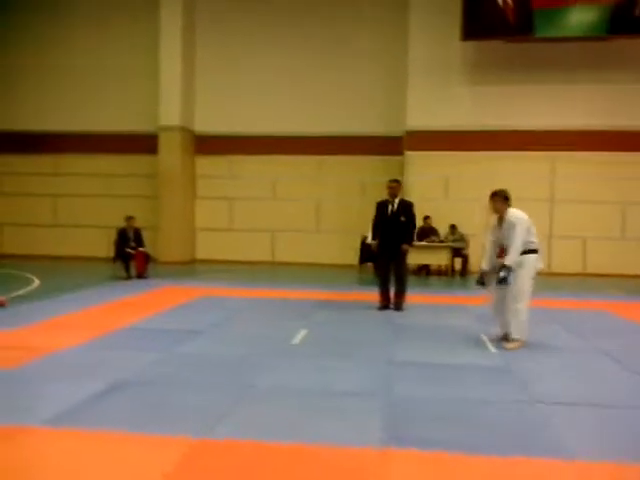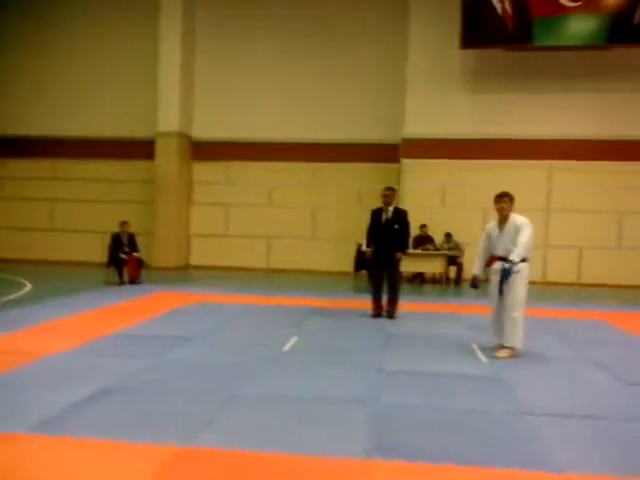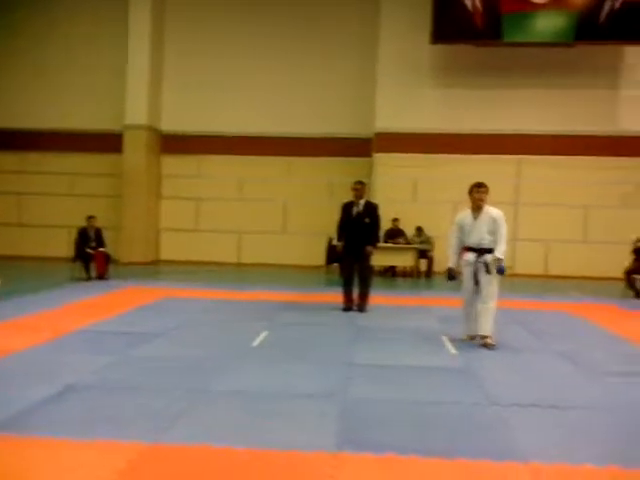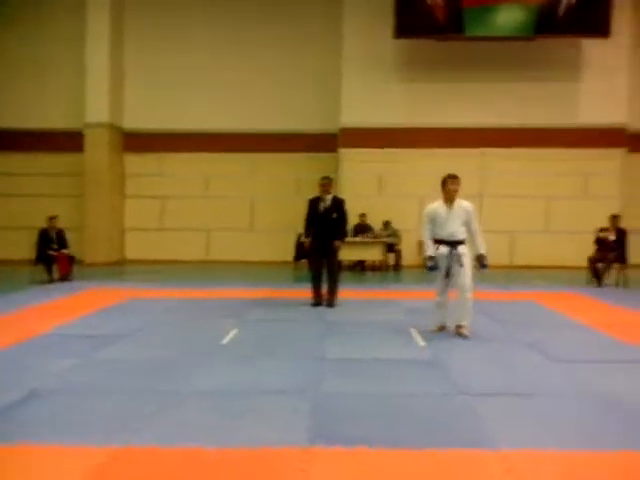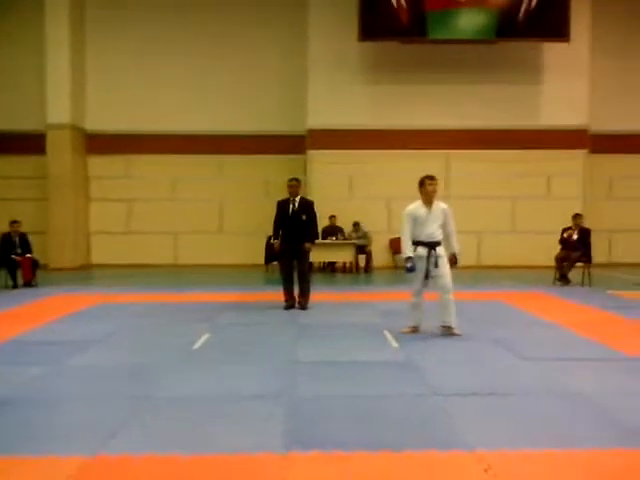
dt=0.2s
person 1, frame 1
left shoulder: (518, 218)
right shoulder: (497, 222)
left elbow: (517, 243)
right elbow: (492, 247)
left wrist: (507, 266)
right wrist: (485, 269)
left hip: (526, 259)
right hip: (511, 259)
left knee: (517, 298)
right knee: (499, 296)
left ankle: (518, 337)
right ankle: (507, 331)
person 1, frame 2
left shoulder: (522, 222)
right shoulder: (491, 227)
left elbow: (523, 244)
right elbow: (483, 251)
left wrist: (511, 261)
right wrist: (476, 273)
left hip: (517, 267)
right hip: (498, 267)
left knee: (514, 307)
right knee: (497, 307)
left ankle: (512, 346)
right ankle: (502, 341)
person 1, frame 3
left shoulder: (496, 215)
right shoulder: (462, 217)
left elbow: (502, 238)
right elbow: (455, 242)
left wrist: (498, 258)
right wrist: (451, 265)
left hip: (488, 259)
right hip: (469, 259)
left knee: (488, 297)
right knee: (469, 297)
left ankle: (486, 334)
right ankle: (472, 332)
person 1, frame 4
left shoulder: (467, 207)
right shoulder: (432, 209)
left elbow: (475, 231)
right elbow: (427, 233)
left wrist: (481, 252)
right wrist: (430, 255)
left hip: (460, 251)
right hip: (441, 251)
left knee: (465, 287)
right knee: (441, 289)
left ankle: (462, 324)
right ankle: (441, 322)
person 1, frame 5
left shoulder: (443, 209)
right shoulder: (412, 210)
left elbow: (449, 231)
right elbow: (406, 235)
left wrist: (453, 252)
right wrist: (408, 257)
left hip: (438, 252)
right hip: (419, 253)
left knee: (446, 287)
right knee: (417, 290)
left ankle: (448, 325)
right ankle: (415, 324)
person 2, frame 1
left shoulder: (407, 205)
right shoulder: (381, 205)
left elbow: (411, 225)
right elbow: (376, 223)
left wrist: (407, 243)
right wrist: (374, 239)
left hip: (400, 245)
right hip: (383, 244)
left knee: (400, 274)
right knee: (383, 273)
left ankle: (398, 301)
right ankle: (384, 301)
person 2, frame 2
left shoulder: (401, 213)
right shoulder: (375, 212)
left elbow: (405, 234)
right elbow: (371, 231)
left wrist: (401, 251)
right wrist: (369, 247)
left hip: (393, 253)
right hip: (377, 252)
left knee: (393, 282)
right knee: (376, 281)
left ankle: (391, 309)
right ankle: (377, 309)
person 2, frame 3
left shoulder: (372, 207)
right shoulder: (346, 206)
left elbow: (375, 227)
right elbow: (342, 225)
left wrist: (372, 245)
right wrist: (340, 241)
left hip: (364, 247)
right hip: (348, 246)
left knee: (364, 275)
right knee: (347, 275)
left ankle: (362, 303)
right ankle: (348, 302)
person 2, frame 4
left shoulder: (339, 202)
right shoulder: (313, 202)
left elbow: (343, 222)
right elbow: (309, 220)
left wrist: (339, 239)
right wrist: (307, 237)
left hip: (331, 242)
right hip: (316, 241)
left knee: (332, 270)
right knee: (315, 270)
left ankle: (331, 298)
right ankle: (317, 297)
person 2, frame 5
left shoulder: (308, 204)
right shoulder: (281, 204)
left elbow: (312, 224)
right elbow: (277, 222)
left wrist: (310, 241)
right wrist: (276, 239)
left hip: (302, 244)
right hip: (285, 243)
left knee: (303, 273)
right knee: (286, 273)
left ankle: (303, 300)
right ankle: (289, 300)
